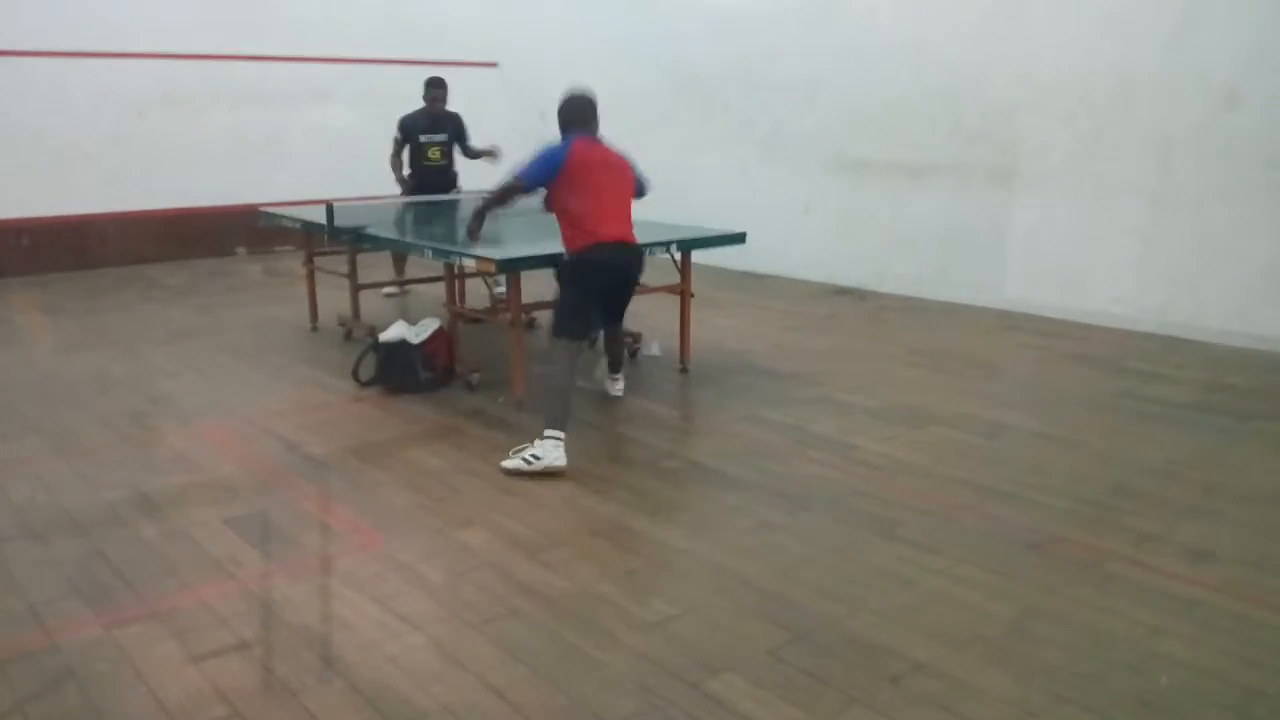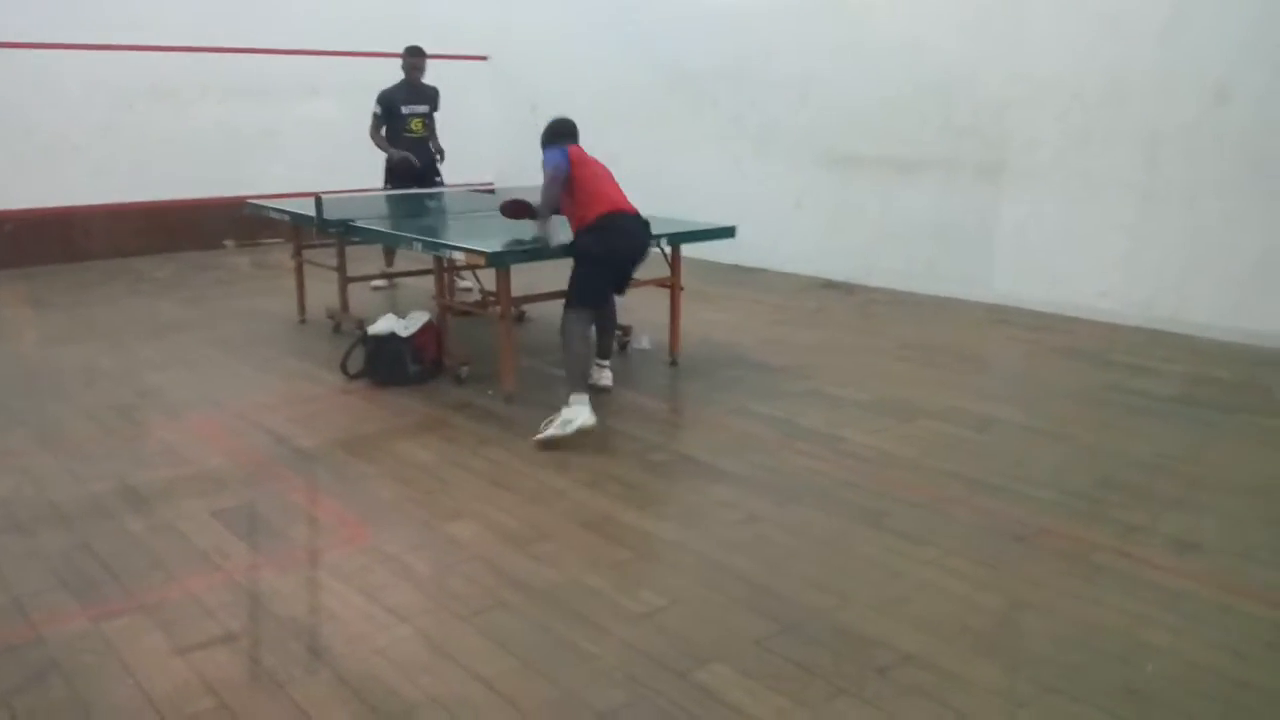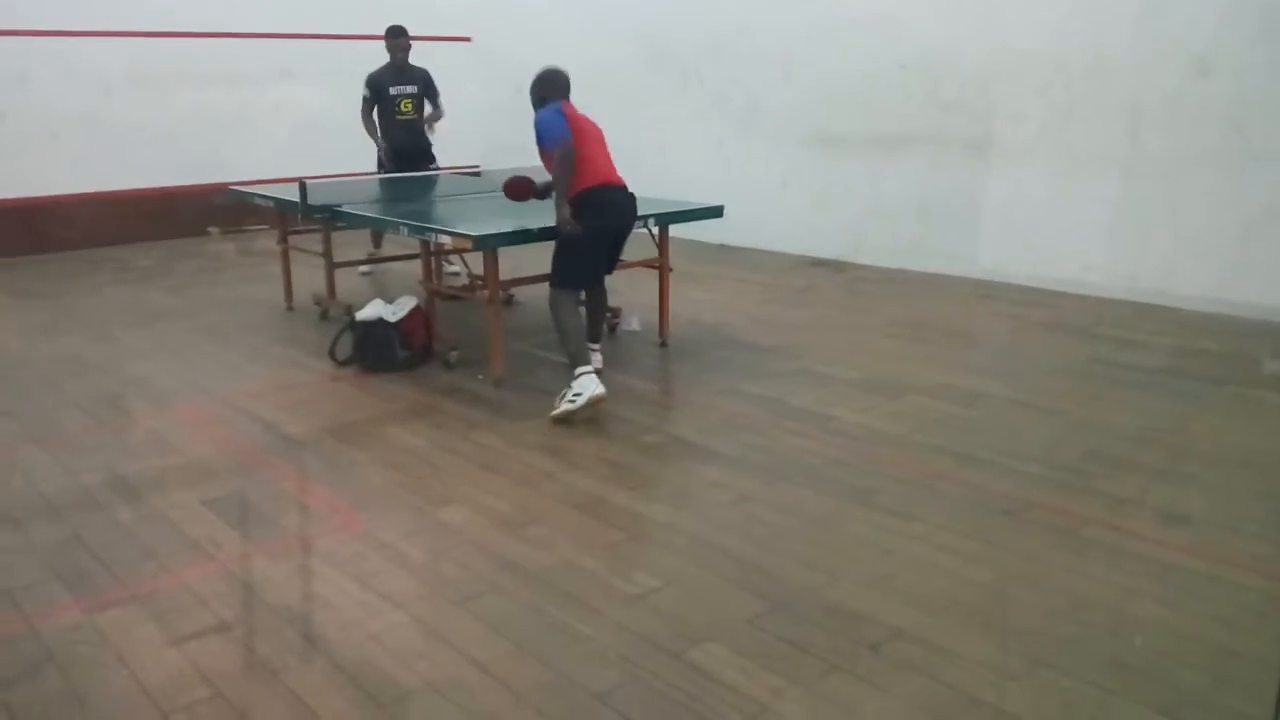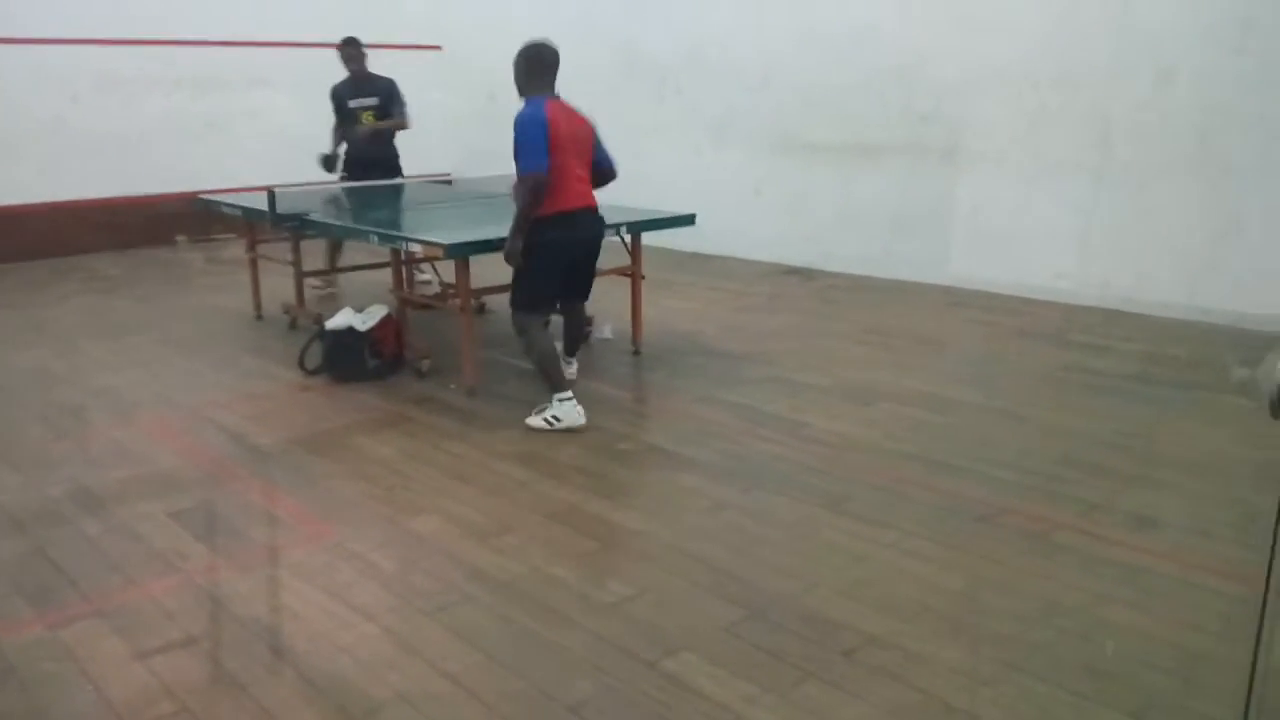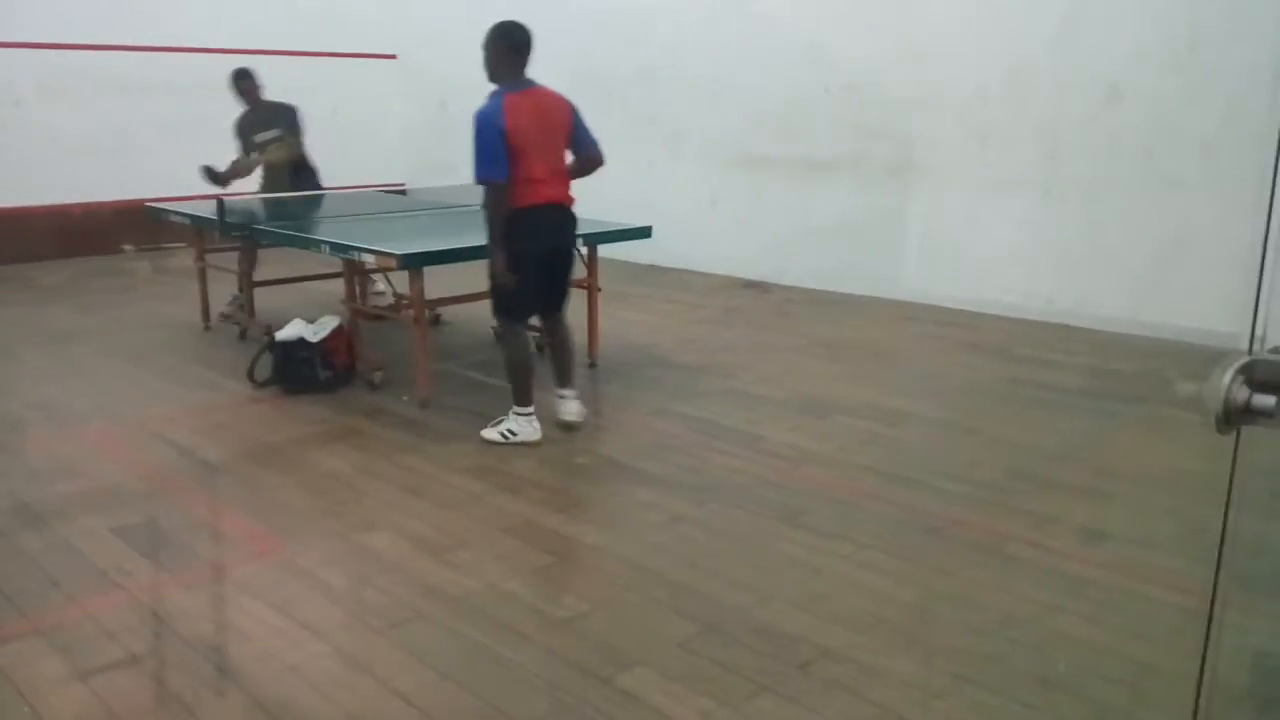
dt=0.3s
person 1, frame 1
left shoulder: (563, 154)
right shoulder: (620, 161)
left elbow: (518, 185)
left wrist: (478, 214)
left hip: (590, 259)
right hip: (629, 255)
left knee: (565, 346)
right knee: (611, 318)
left ankle: (551, 443)
right ankle: (614, 377)
person 1, frame 2
left shoulder: (556, 154)
right shoulder: (592, 163)
left elbow: (558, 178)
left wrist: (543, 219)
right wrist: (542, 213)
left hip: (606, 233)
right hip: (637, 230)
left knee: (575, 317)
right knee: (602, 295)
left ankle: (577, 407)
right ankle: (602, 367)
person 1, frame 3
left shoulder: (548, 115)
right shoulder: (584, 121)
left elbow: (563, 150)
left wrist: (560, 203)
right wrist: (548, 188)
left hip: (593, 207)
right hip: (622, 202)
left knee: (563, 294)
right knee: (593, 277)
left ankle: (584, 377)
right ankle: (592, 350)
person 1, frame 4
left shoulder: (530, 117)
right shoulder: (578, 119)
left elbow: (534, 181)
right elbow: (606, 173)
left wrist: (516, 235)
left hip: (553, 229)
right hip: (588, 223)
left knee: (527, 317)
right knee: (572, 302)
left ankle: (564, 403)
right ankle: (568, 363)
person 1, frame 5
left shoulder: (492, 115)
right shoulder: (559, 104)
left elbow: (496, 189)
right elbow: (593, 158)
left wrist: (496, 249)
left hip: (522, 226)
right hip: (559, 220)
left knee: (513, 324)
right knee: (553, 315)
left ankle: (524, 418)
right ankle: (568, 398)
person 2, frame 1
left shoulder: (454, 121)
right shoulder: (409, 122)
left elbow: (466, 151)
right elbow: (396, 154)
left wrist: (484, 152)
right wrist: (399, 176)
left hip: (447, 186)
right hip: (417, 187)
right ankle: (398, 280)
person 2, frame 2
left shoulder: (432, 93)
right shoulder: (388, 96)
right elbow: (374, 132)
left wrist: (437, 144)
right wrist: (392, 152)
left hip: (427, 166)
right hip: (398, 168)
right ankle: (388, 271)
person 2, frame 3
left shoulder: (422, 75)
right shoulder: (376, 79)
left elbow: (438, 108)
right elbow: (366, 115)
left wrist: (432, 117)
right wrist: (378, 141)
left hip: (421, 150)
right hip: (391, 151)
right ankle: (375, 253)
person 2, frame 4
left shoulder: (386, 85)
right shoulder: (338, 91)
left elbow: (403, 122)
left wrist: (374, 127)
right wrist: (335, 147)
left hip: (386, 162)
right hip: (355, 163)
right ankle: (329, 272)
person 2, frame 5
left shoulder: (284, 113)
right shoulder: (243, 123)
left elbow: (291, 152)
right elbow: (246, 159)
left wrist: (253, 163)
right wrist: (229, 173)
left hip: (303, 185)
right hip: (272, 187)
right ankle: (242, 296)
